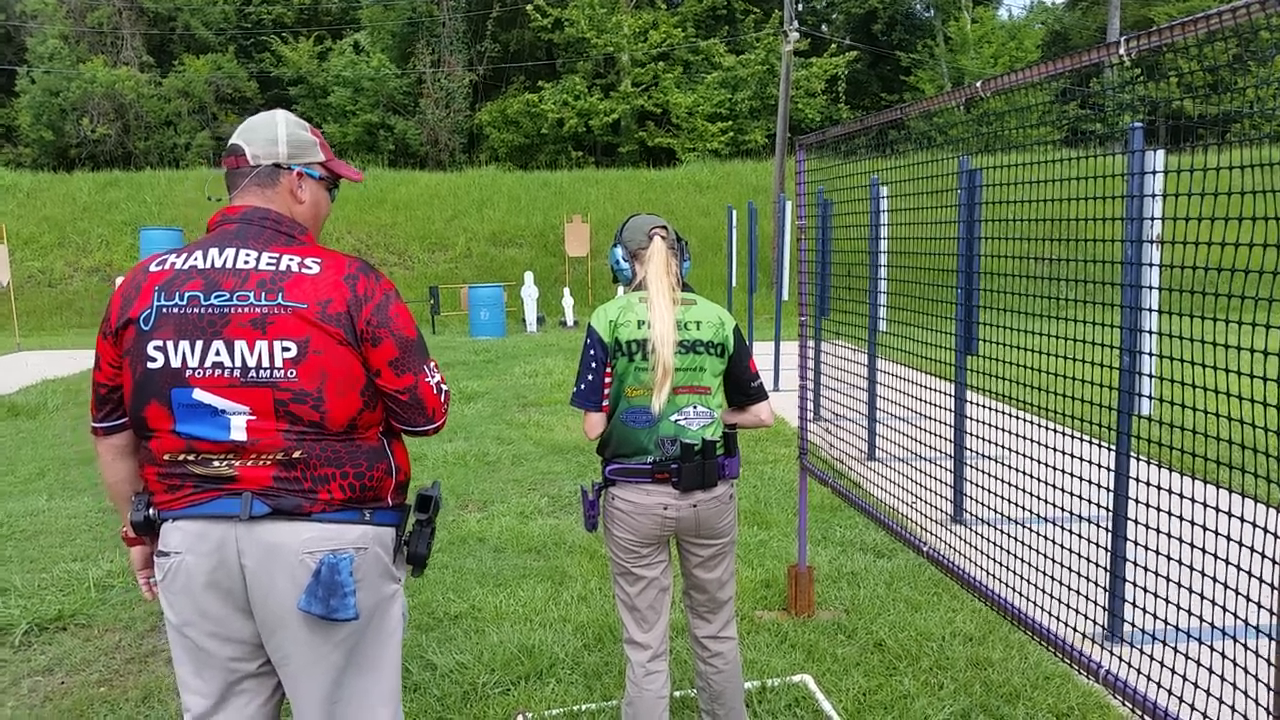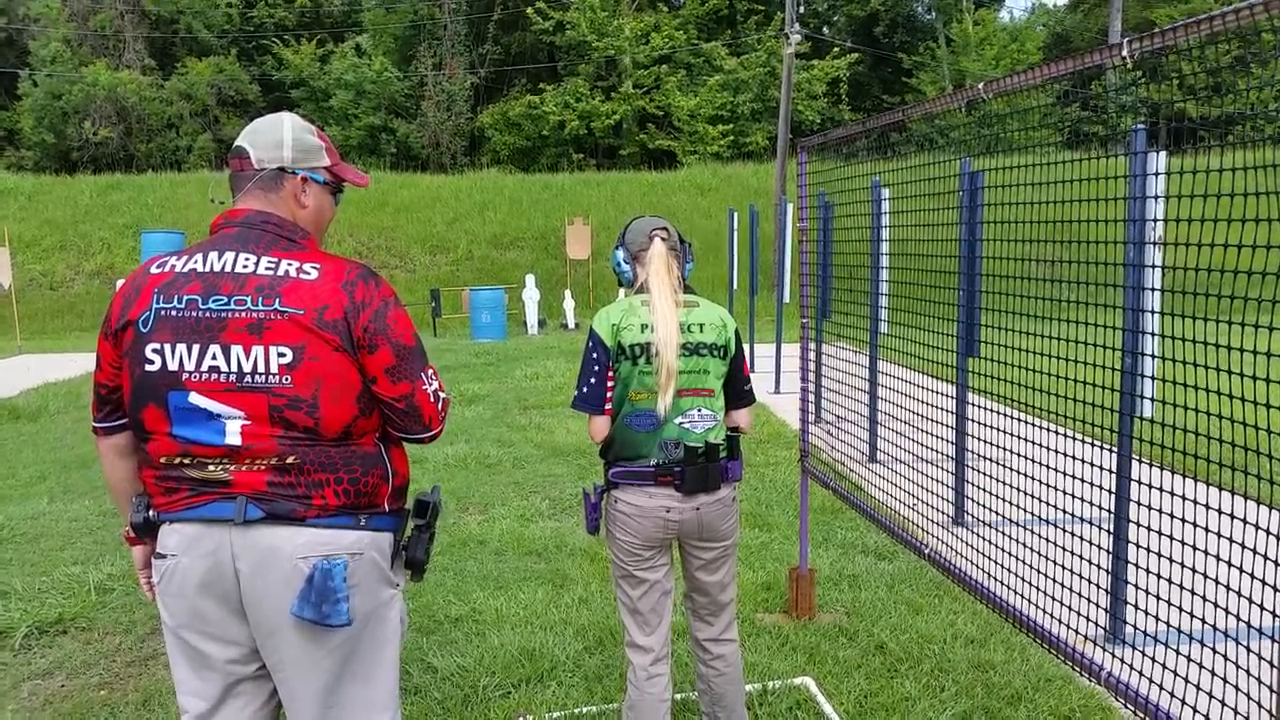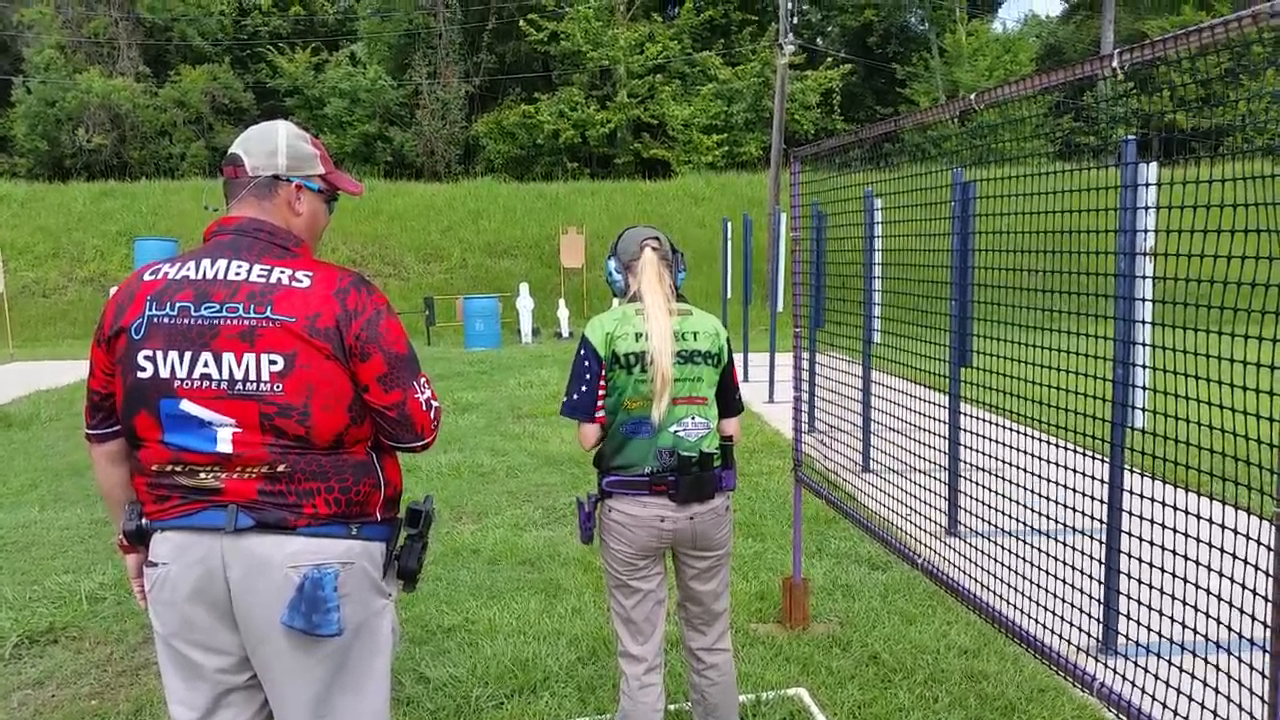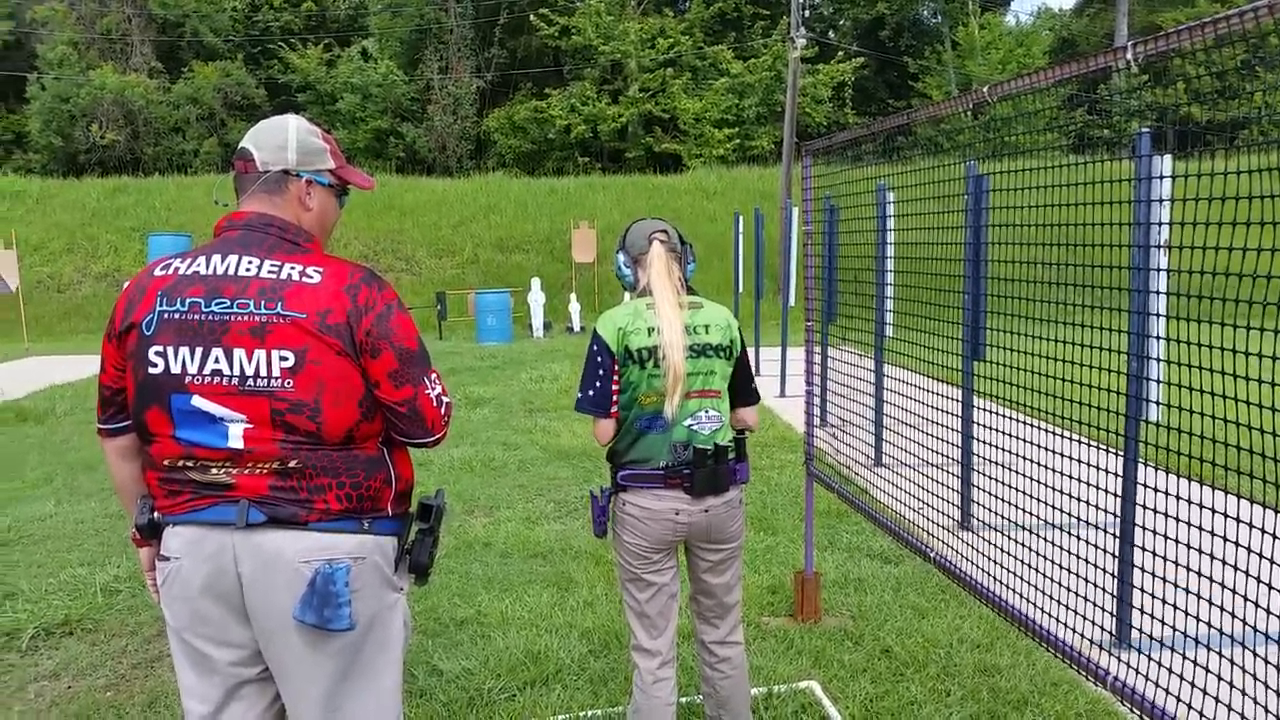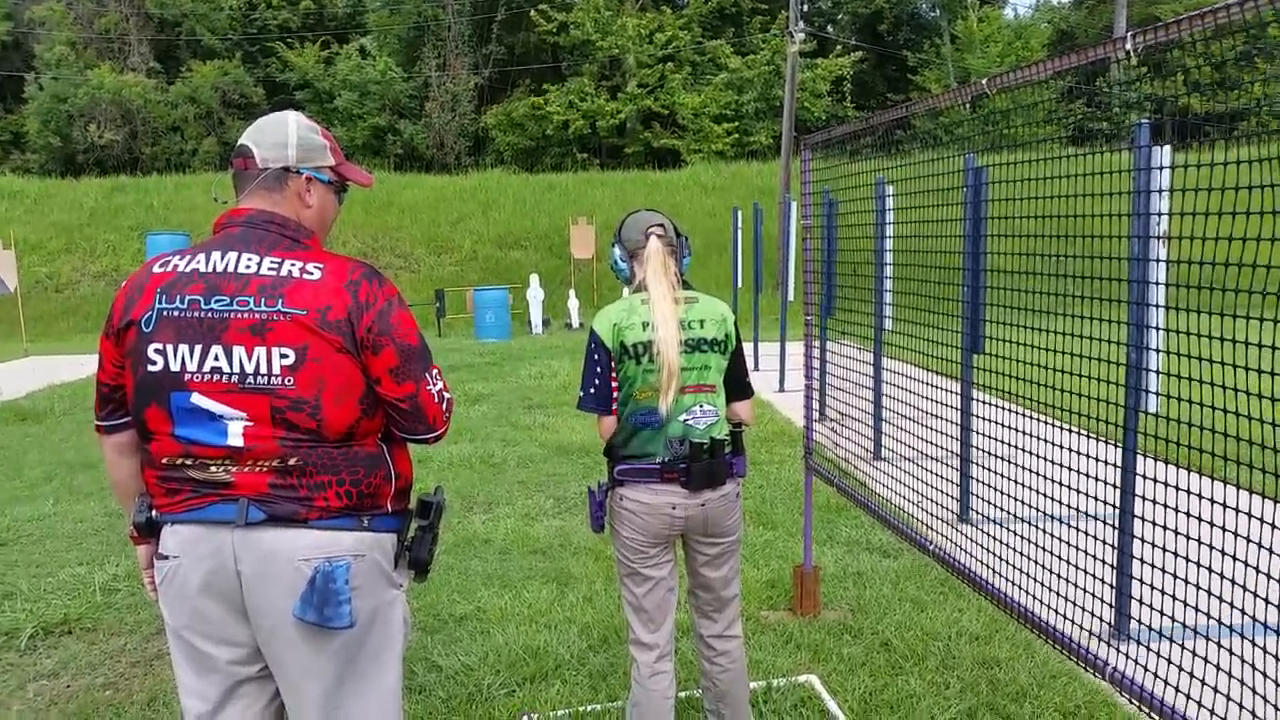
dt=0.7s
person 1, frame 1
left shoulder: (141, 286)
right shoulder: (350, 282)
left elbow: (112, 435)
right elbow: (426, 415)
left wrist: (139, 530)
left hip: (193, 540)
right hip: (325, 544)
person 1, frame 2
left shoulder: (142, 289)
right shoulder: (349, 288)
left elbow: (113, 435)
right elbow: (424, 421)
left wrist: (142, 531)
left hip: (189, 544)
right hip: (321, 547)
person 1, frame 3
left shoulder: (135, 296)
right shoulder: (341, 296)
left elbow: (107, 441)
right elbow: (417, 430)
left wrist: (134, 538)
left hip: (181, 552)
right hip: (313, 556)
person 1, frame 4
left shoulder: (146, 290)
right shoulder: (352, 290)
left elbow: (119, 436)
right elbow: (427, 425)
left wrist: (150, 531)
left hip: (193, 547)
right hip: (324, 551)
person 1, frame 5
left shoulder: (144, 287)
right shoulder: (352, 287)
left elbow: (117, 433)
right elbow: (429, 421)
left wrist: (146, 530)
left hip: (192, 545)
right hip: (324, 550)
person 2, frame 1
left shoulder: (611, 318)
right shoulder: (718, 319)
left elbow: (594, 427)
right elbow: (760, 415)
left hip: (636, 497)
right hip: (710, 492)
left knee: (645, 643)
right knee: (716, 627)
person 2, frame 2
left shoulder: (612, 321)
right shoulder: (719, 320)
left elbow: (599, 430)
right elbow: (741, 420)
left hip: (638, 499)
right hip: (712, 493)
left knee: (647, 646)
right knee: (718, 632)
person 2, frame 3
left shoulder: (605, 330)
right shoulder: (712, 329)
left elbow: (589, 436)
right elbow: (731, 429)
left hip: (633, 508)
right hip: (705, 503)
left knee: (640, 656)
right knee: (711, 642)
person 2, frame 4
left shoulder: (615, 324)
right shoulder: (723, 319)
left elbow: (604, 431)
right elbow: (747, 418)
left hip: (646, 500)
right hip: (719, 494)
left knee: (653, 648)
right knee: (723, 634)
person 2, frame 5
left shoulder: (612, 321)
right shoulder: (719, 314)
left elbow: (607, 427)
right elbow: (743, 413)
left hip: (644, 496)
right hip: (716, 488)
left knee: (651, 642)
right knee: (722, 627)
